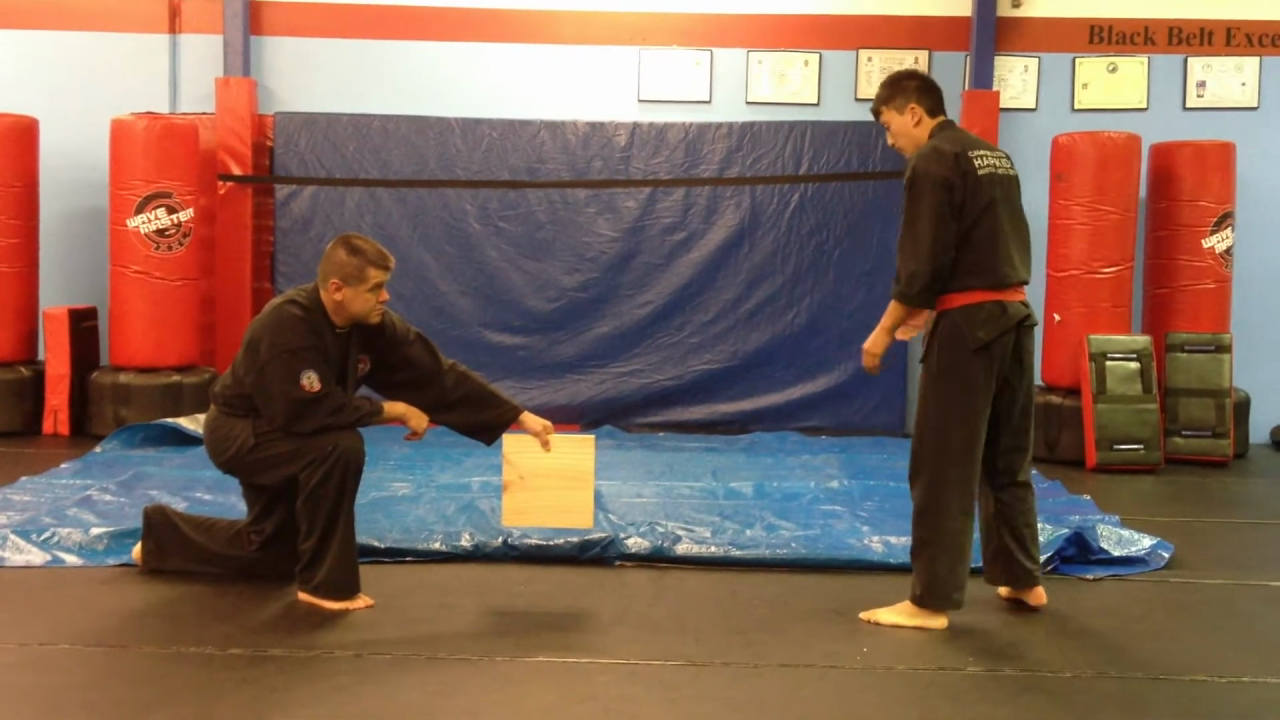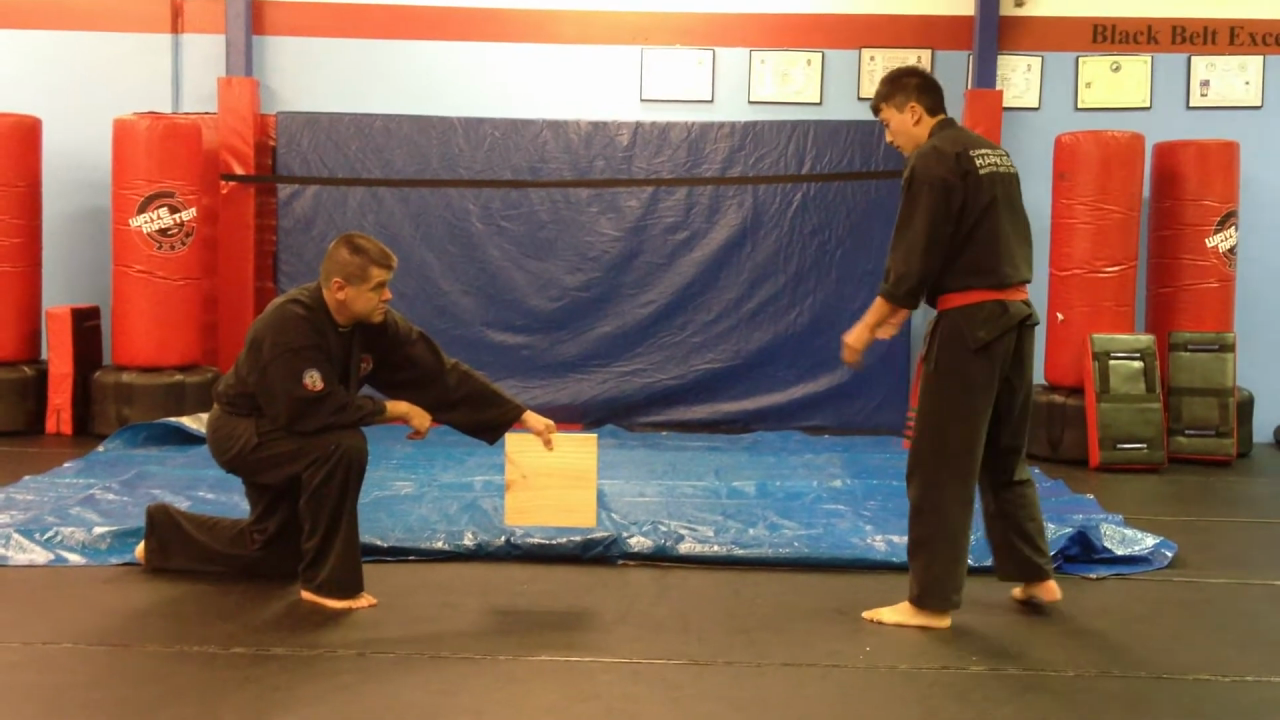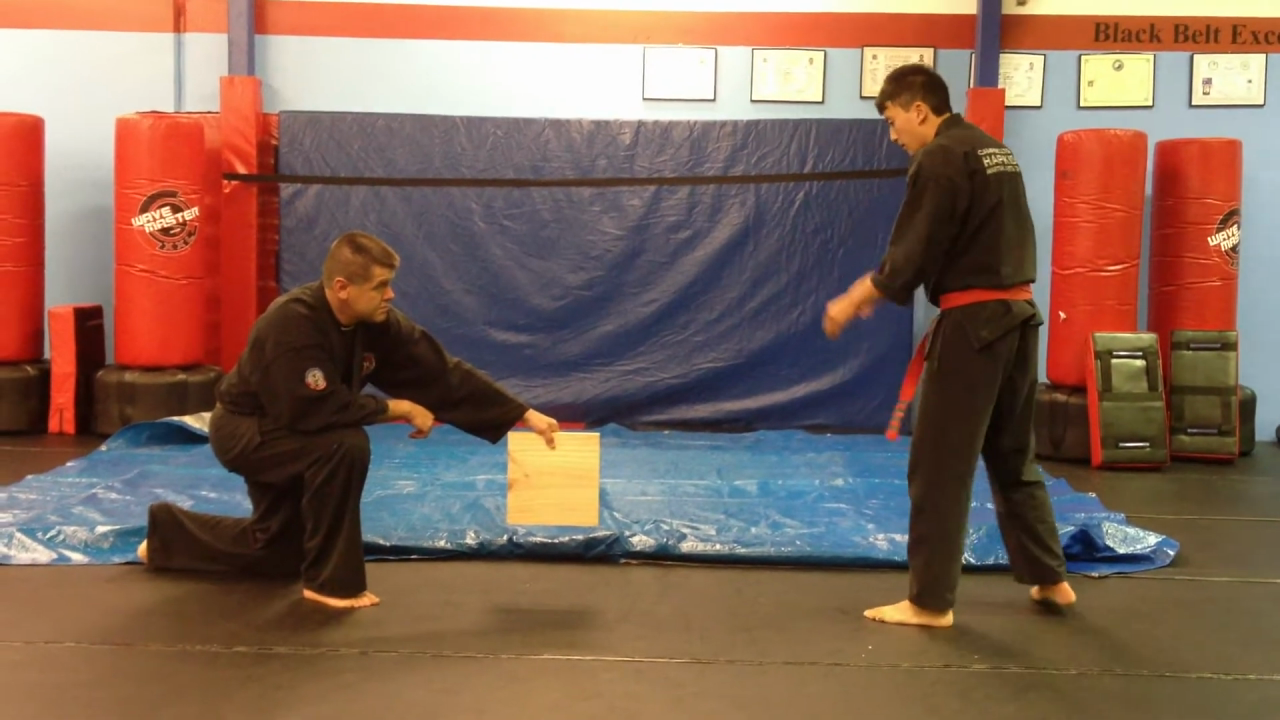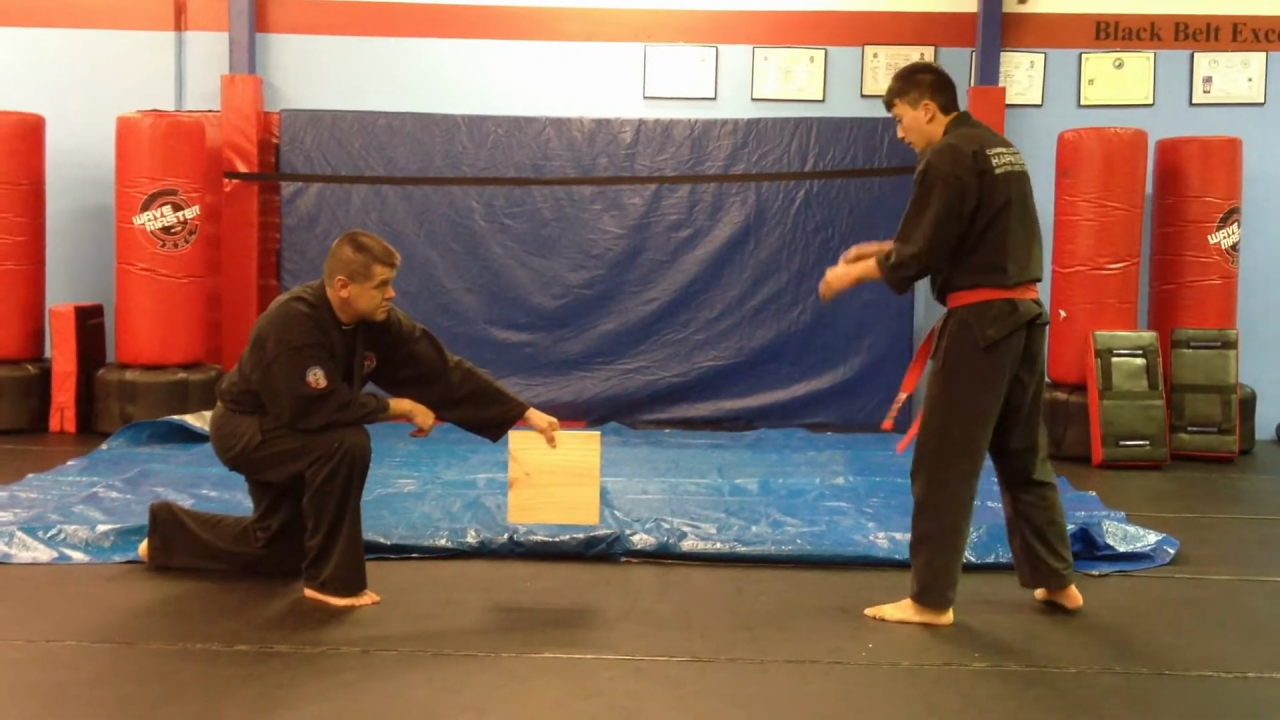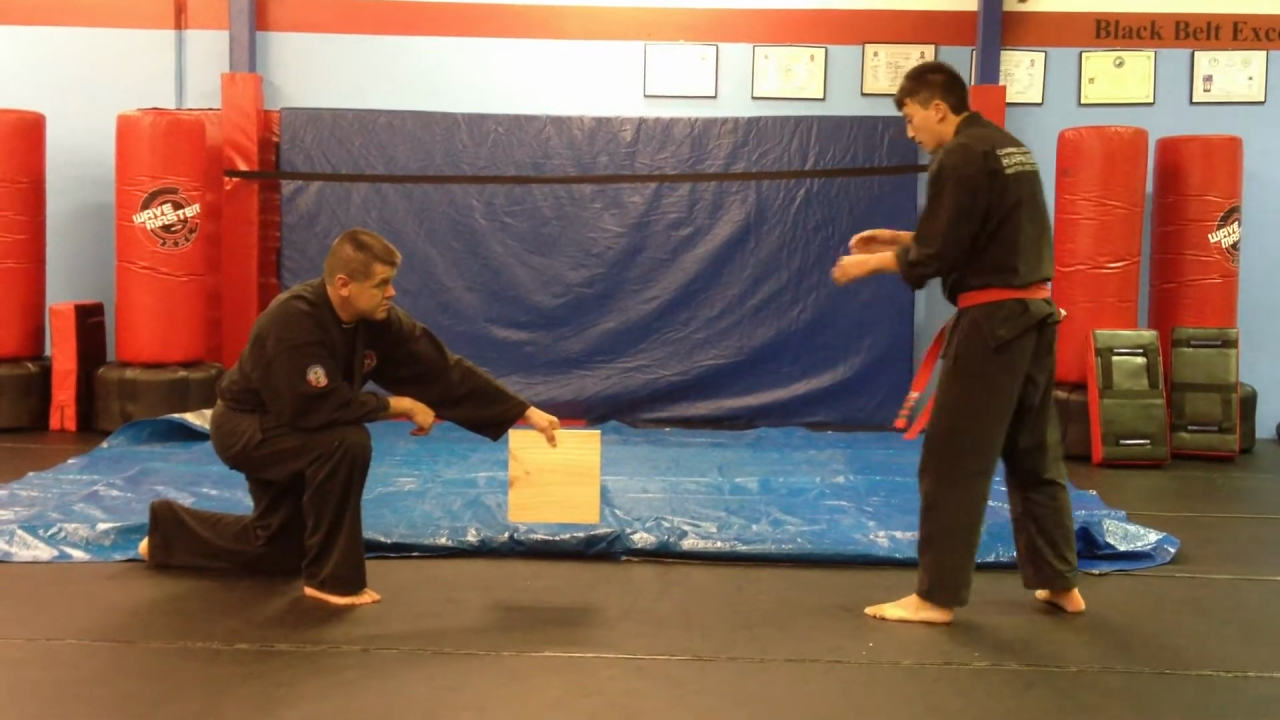
dt=0.1s
person 1, frame 1
left shoulder: (932, 163)
right shoulder: (993, 156)
left elbow: (923, 260)
left wrist: (883, 330)
right wrist: (926, 309)
left hip: (970, 324)
right hip: (1013, 316)
left knee: (941, 465)
right knee: (1007, 459)
left ankle: (931, 601)
right ankle: (1022, 577)
person 1, frame 2
left shoulder: (931, 162)
right shoulder: (993, 154)
left elbow: (914, 259)
left wrist: (868, 324)
right wrist: (907, 306)
left hip: (970, 322)
right hip: (1014, 315)
left knee: (939, 465)
right knee: (1004, 457)
left ankle: (931, 601)
right ankle: (1035, 575)
person 1, frame 3
left shoulder: (939, 161)
right shoulder: (994, 150)
left elbow: (915, 256)
left wrist: (856, 298)
right wrist: (882, 275)
left hip: (974, 323)
right hip: (1017, 314)
left knee: (940, 462)
right knee: (1013, 456)
left ankle: (930, 600)
right ankle: (1050, 578)
person 1, frame 4
left shoulder: (947, 159)
right shoulder: (1001, 149)
left elbow: (922, 251)
left wrist: (854, 274)
right wrist: (886, 249)
left hip: (980, 320)
right hip: (1023, 313)
left knee: (944, 460)
right knee: (1024, 455)
left ankle: (931, 598)
right ankle: (1057, 580)
person 1, frame 5
left shoulder: (959, 159)
right shoulder: (1012, 149)
left elbow: (937, 253)
left wrist: (870, 263)
right wrist: (899, 238)
left hip: (992, 320)
right hip: (1034, 313)
left knee: (953, 458)
right knee: (1036, 456)
left ankle: (935, 594)
right ankle: (1060, 583)
person 2, frame 1
left shoulder: (372, 324)
right shoulder: (288, 324)
left elbow: (437, 374)
right elbow: (312, 411)
left wrist: (518, 416)
right wrist: (394, 410)
left hip: (281, 434)
right hip: (240, 432)
left knee: (274, 553)
right knee: (340, 447)
left ankle: (160, 536)
right ankle: (324, 583)
person 2, frame 2
left shoulder: (374, 323)
right shoulder: (289, 324)
left elbow: (439, 373)
right elbow: (314, 410)
left wrist: (521, 415)
right wrist: (396, 410)
left hip: (283, 433)
right hip: (242, 431)
left knee: (277, 553)
right knee: (343, 447)
left ankle: (163, 534)
right ankle: (327, 581)
person 2, frame 3
left shoulder: (376, 322)
right shoulder: (292, 323)
left elbow: (441, 372)
right elbow: (318, 409)
left wrist: (523, 414)
right wrist: (399, 409)
left hip: (285, 431)
right hip: (244, 430)
left knee: (279, 550)
right knee: (345, 446)
left ankle: (166, 533)
right ankle: (329, 581)
person 2, frame 4
left shoulder: (377, 320)
right shoulder: (293, 322)
left elbow: (442, 371)
right elbow: (319, 408)
left wrist: (524, 413)
right wrist: (400, 407)
left hip: (287, 429)
right hip: (246, 429)
left knee: (281, 549)
right knee: (346, 445)
left ankle: (167, 532)
right ankle: (330, 579)
person 2, frame 5
left shoulder: (377, 320)
right shoulder: (294, 320)
left elbow: (443, 370)
right elbow: (318, 407)
left wrist: (524, 411)
right wrist: (400, 406)
left hip: (287, 428)
right hip: (246, 427)
left knee: (280, 548)
right knee: (346, 443)
left ankle: (167, 531)
right ankle: (330, 578)
